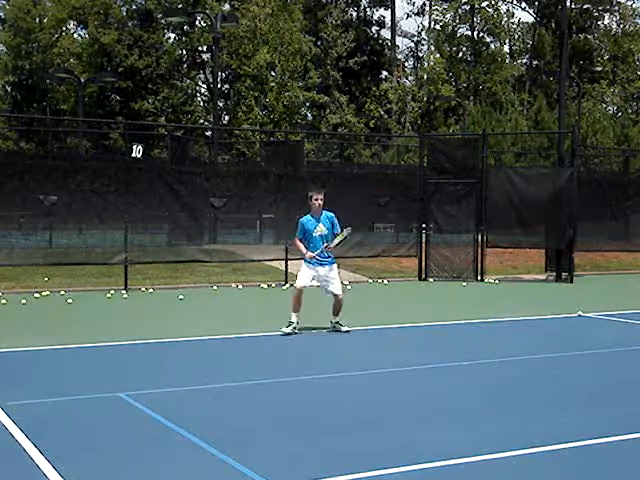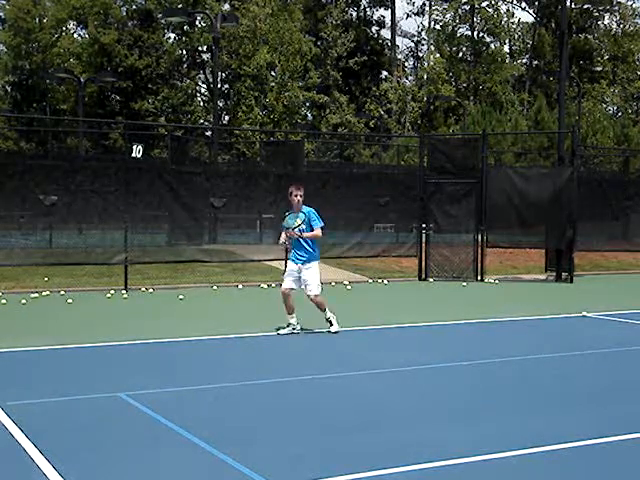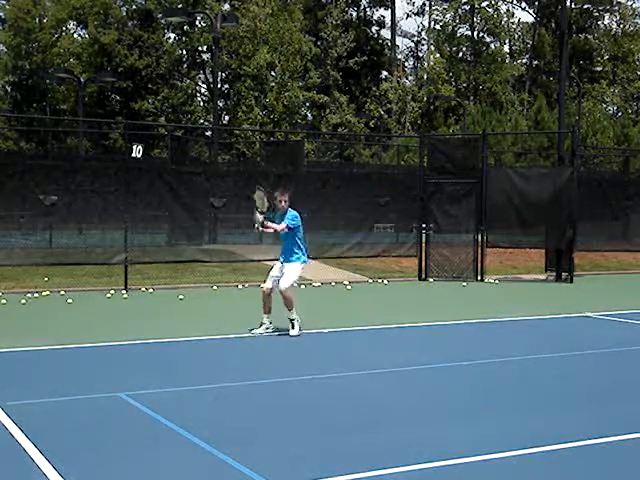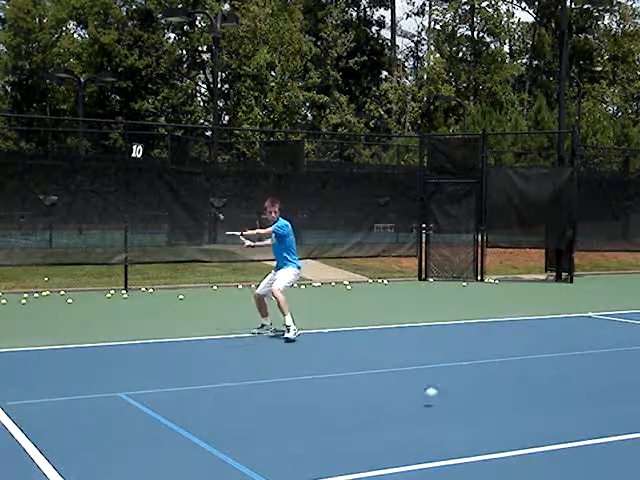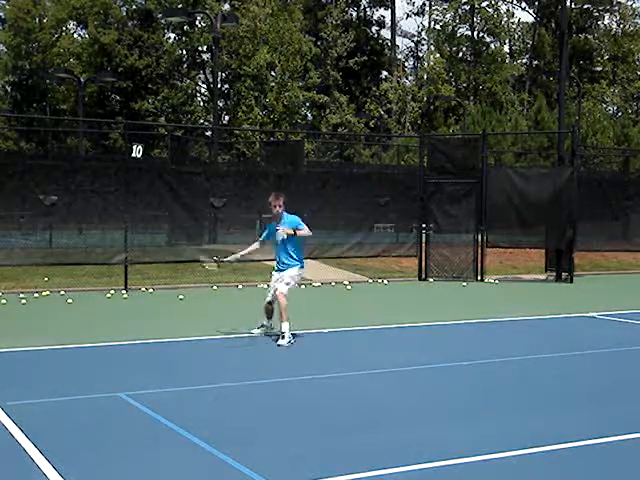
dt=0.2s
person 1, frame 1
left shoulder: (330, 217)
right shoulder: (304, 221)
left elbow: (338, 236)
right elbow: (297, 240)
right wrist: (305, 253)
left hip: (328, 264)
right hip: (310, 263)
left knee: (339, 297)
right knee: (299, 287)
left ankle: (335, 322)
right ankle: (293, 322)
person 1, frame 2
left shoulder: (310, 212)
left elbow: (318, 233)
left wrist: (300, 234)
right wrist: (283, 237)
left hip: (310, 261)
right hip: (294, 260)
left knee: (313, 296)
right knee: (285, 291)
left ankle: (329, 316)
right ankle: (293, 323)
person 1, frame 3
left shoulder: (293, 215)
right shoulder: (279, 215)
left elbow: (280, 228)
left wrist: (263, 222)
right wrist: (264, 226)
left hip: (296, 260)
right hip: (283, 261)
left knee: (284, 287)
right knee: (266, 290)
left ankle: (294, 319)
right ankle: (267, 323)
person 1, frame 4
left shoulder: (283, 225)
right shoulder: (272, 227)
left elbow: (263, 232)
left wrist: (243, 233)
right wrist: (253, 244)
left hip: (291, 268)
right hip: (279, 268)
left knee: (276, 289)
right knee: (258, 295)
left ankle: (291, 326)
right ankle: (266, 324)
person 1, frame 5
left shoulder: (293, 219)
right shoulder: (271, 226)
left elbow: (308, 233)
right elbow: (259, 243)
left wrist: (292, 232)
right wrist: (240, 254)
left hip: (294, 267)
right hip: (279, 269)
left knee: (279, 293)
right knee: (268, 302)
left ankle: (286, 333)
right ankle: (267, 324)
